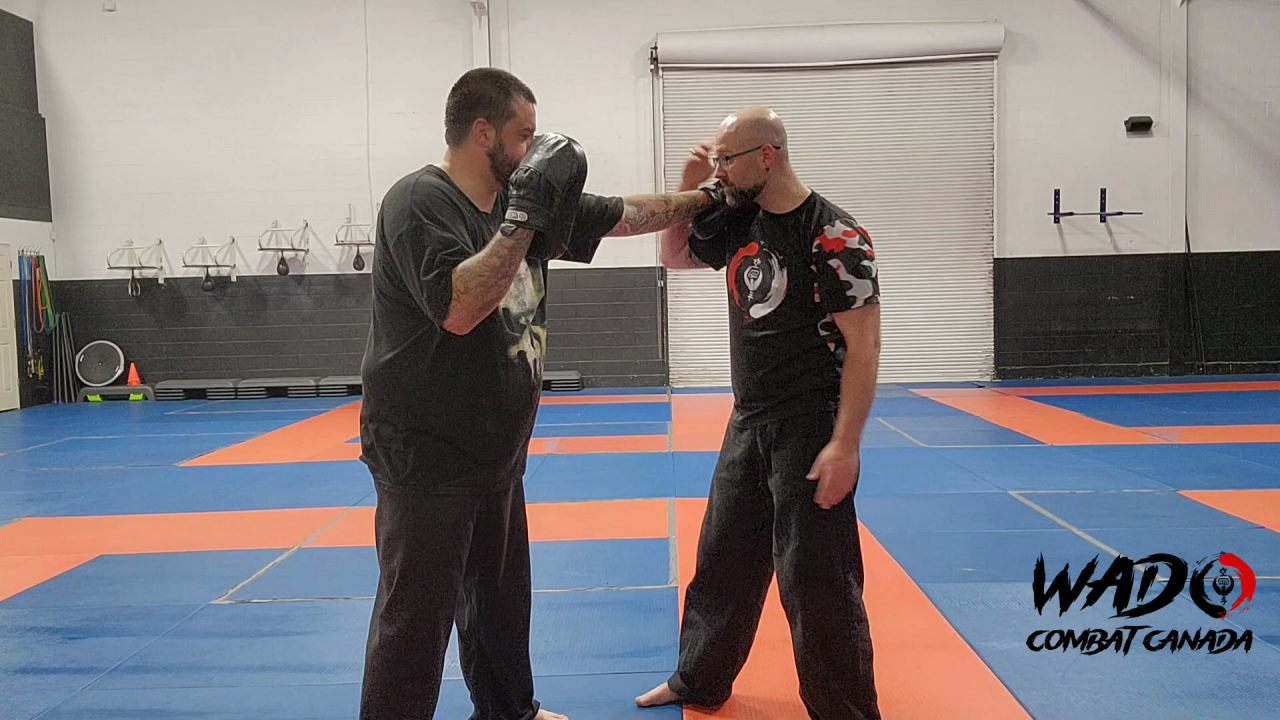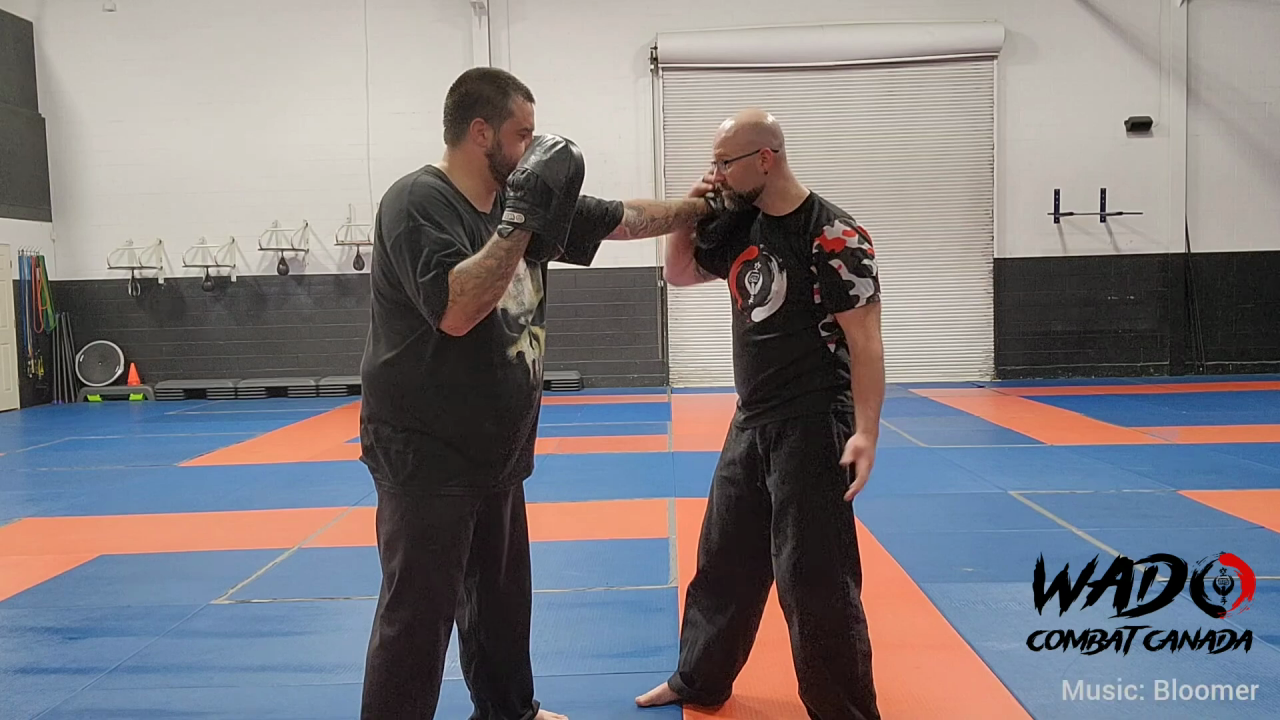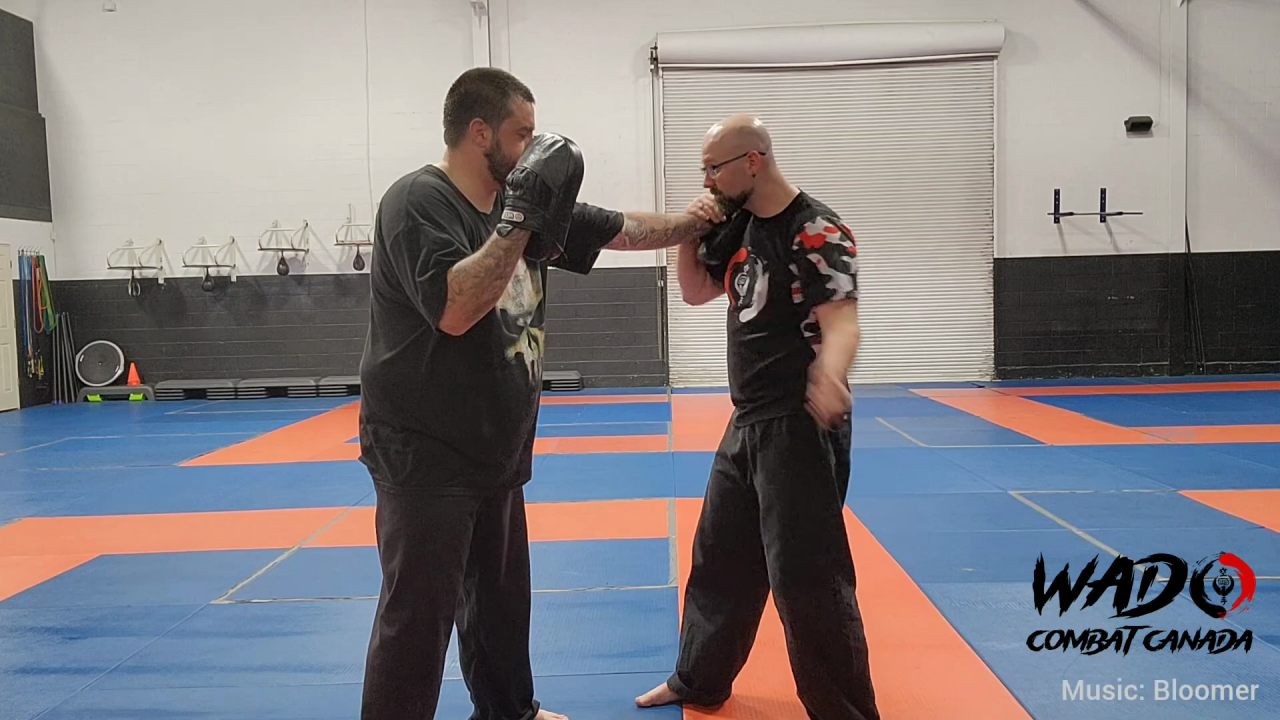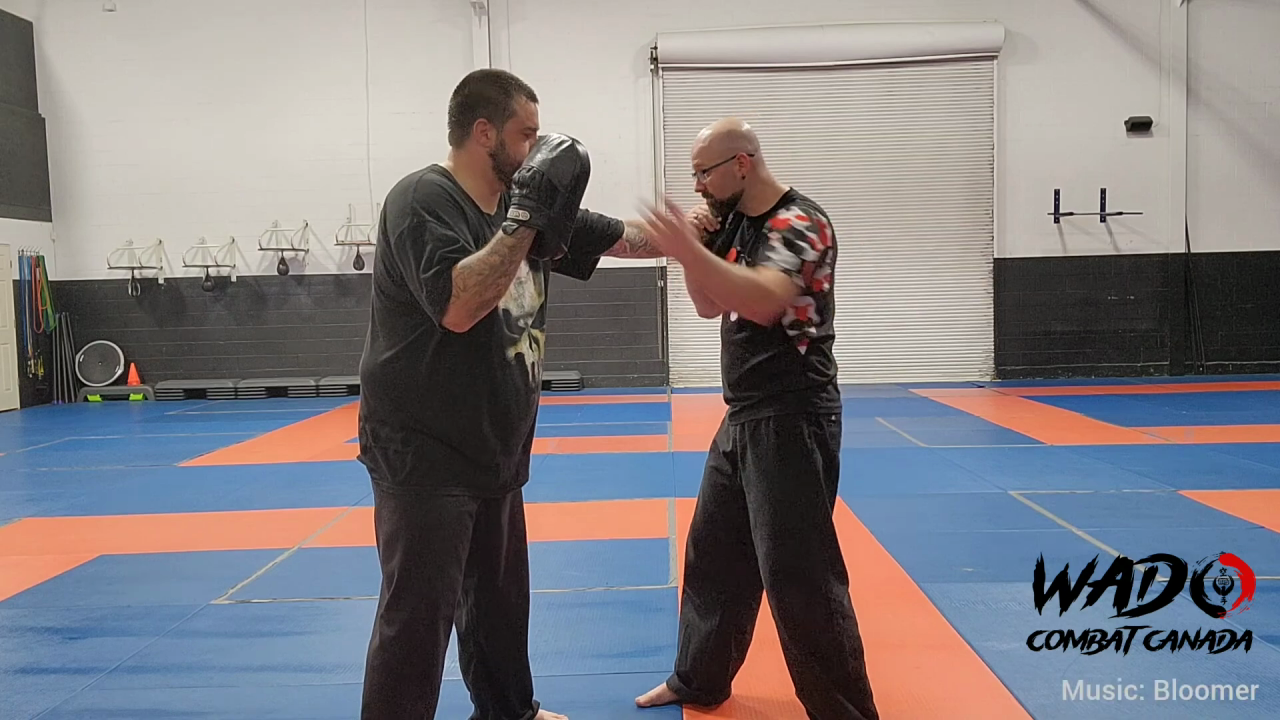
dt=0.2s
person 1, frame 1
left shoulder: (519, 197)
right shoulder: (419, 202)
left elbow: (621, 215)
right elbow: (459, 309)
left wrist: (700, 199)
right wrist: (523, 218)
left hip: (492, 448)
right hip: (426, 452)
left knee: (502, 595)
right knee: (416, 615)
person 1, frame 2
left shoulder: (518, 198)
right shoulder: (418, 203)
left elbow: (621, 219)
right elbow: (455, 310)
left wrist: (701, 207)
right wrist: (520, 220)
left hip: (494, 449)
right hip: (426, 454)
left knee: (501, 596)
right knee: (418, 615)
person 1, frame 3
left shoulder: (518, 200)
right shoulder: (417, 202)
left elbow: (619, 228)
right elbow: (454, 310)
left wrist: (699, 221)
right wrist: (519, 220)
left hip: (493, 449)
right hip: (426, 455)
left knee: (502, 597)
right knee: (417, 615)
person 1, frame 4
left shoulder: (520, 202)
right shoulder: (421, 200)
left elbow: (617, 237)
right elbow: (458, 307)
right wrist: (524, 219)
left hip: (491, 451)
right hip: (423, 455)
left knee: (500, 598)
right knee: (417, 616)
person 2, frame 1
left shoulder: (832, 234)
right shoulder: (740, 218)
left elbow: (861, 346)
right elbow: (673, 255)
left wrist: (844, 444)
right wrist: (687, 191)
left hip: (809, 429)
right hip: (748, 424)
left knee: (816, 581)
right knee: (722, 560)
person 2, frame 2
left shoulder: (832, 233)
right shoulder: (742, 222)
left elbow: (864, 340)
right elbow: (679, 273)
left wrist: (864, 433)
left hip: (811, 429)
right hip: (751, 425)
left knee: (815, 579)
right knee: (723, 560)
person 2, frame 3
left shoulder: (818, 230)
right shoulder: (740, 224)
left elbow: (841, 324)
right elbow: (696, 291)
left wrist: (832, 376)
right wrist: (690, 233)
left hip: (802, 427)
right hip: (749, 422)
left knee: (808, 577)
right knee: (720, 558)
person 2, frame 4
left shoulder: (799, 221)
right shoulder: (739, 223)
left elbow: (765, 302)
right elbow: (710, 305)
left wrist: (696, 254)
right wrist: (695, 246)
left hip: (792, 423)
right hip: (744, 420)
left knee: (800, 574)
right knee: (714, 554)
